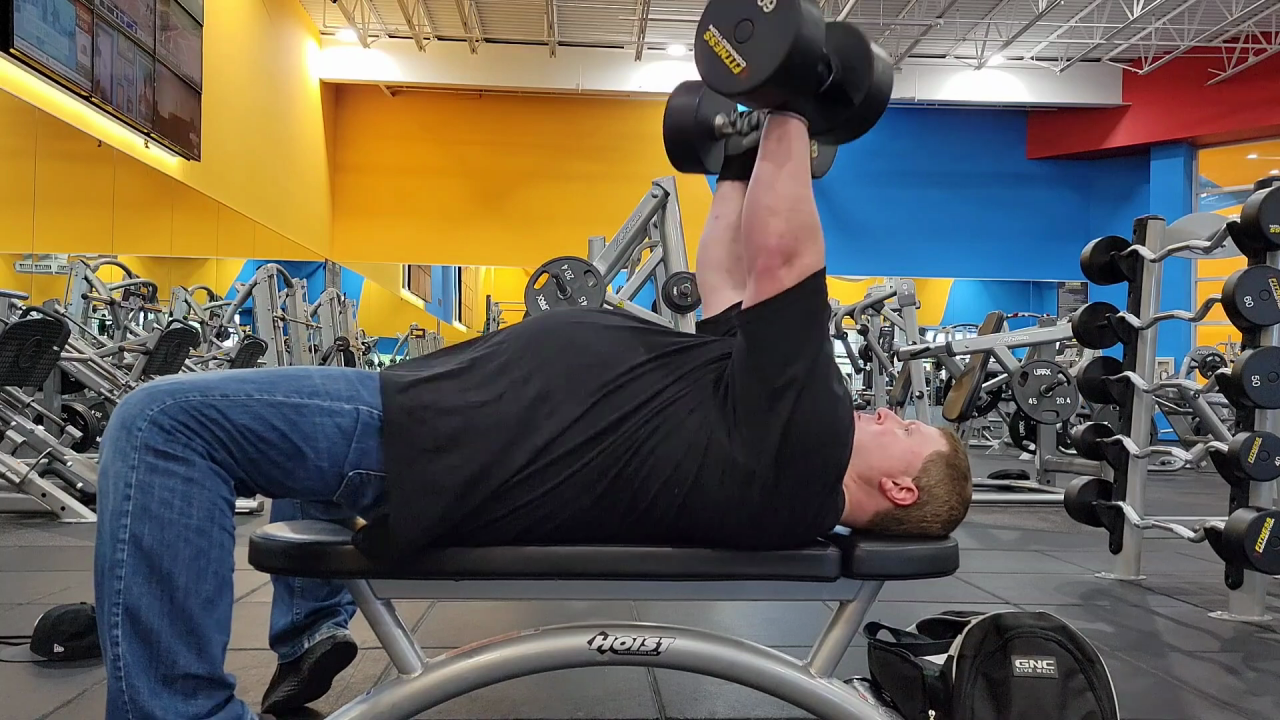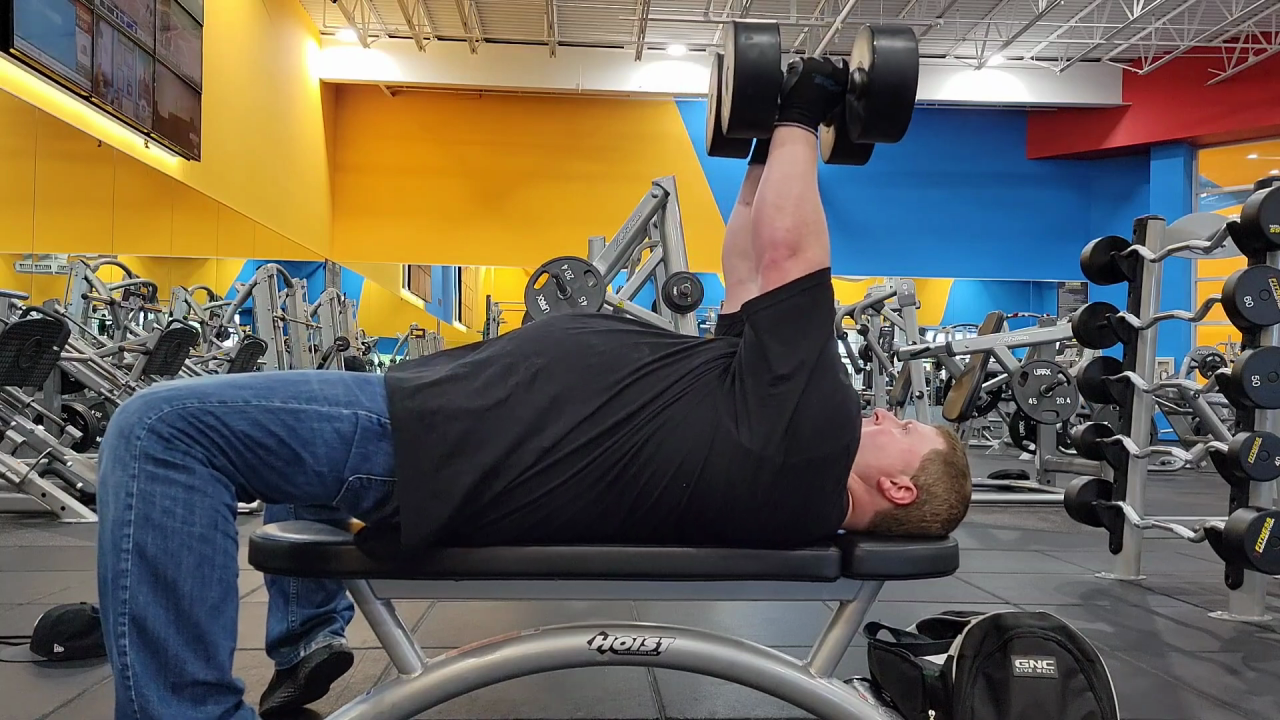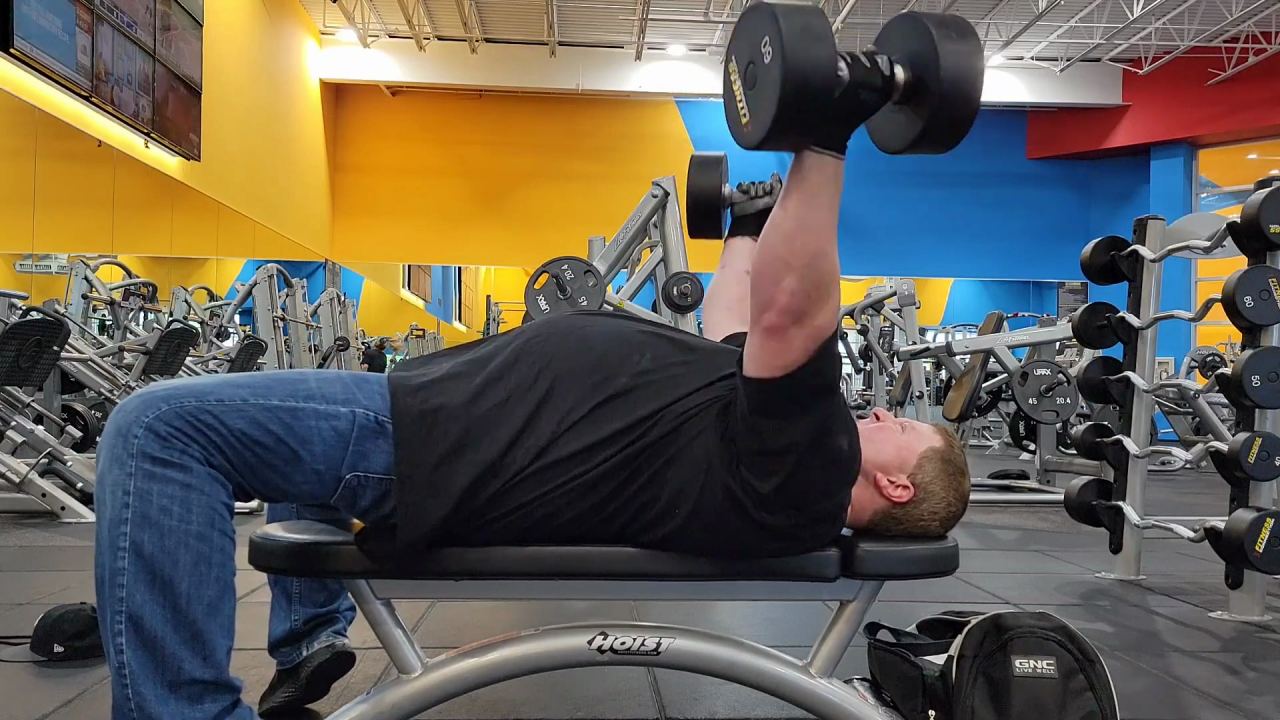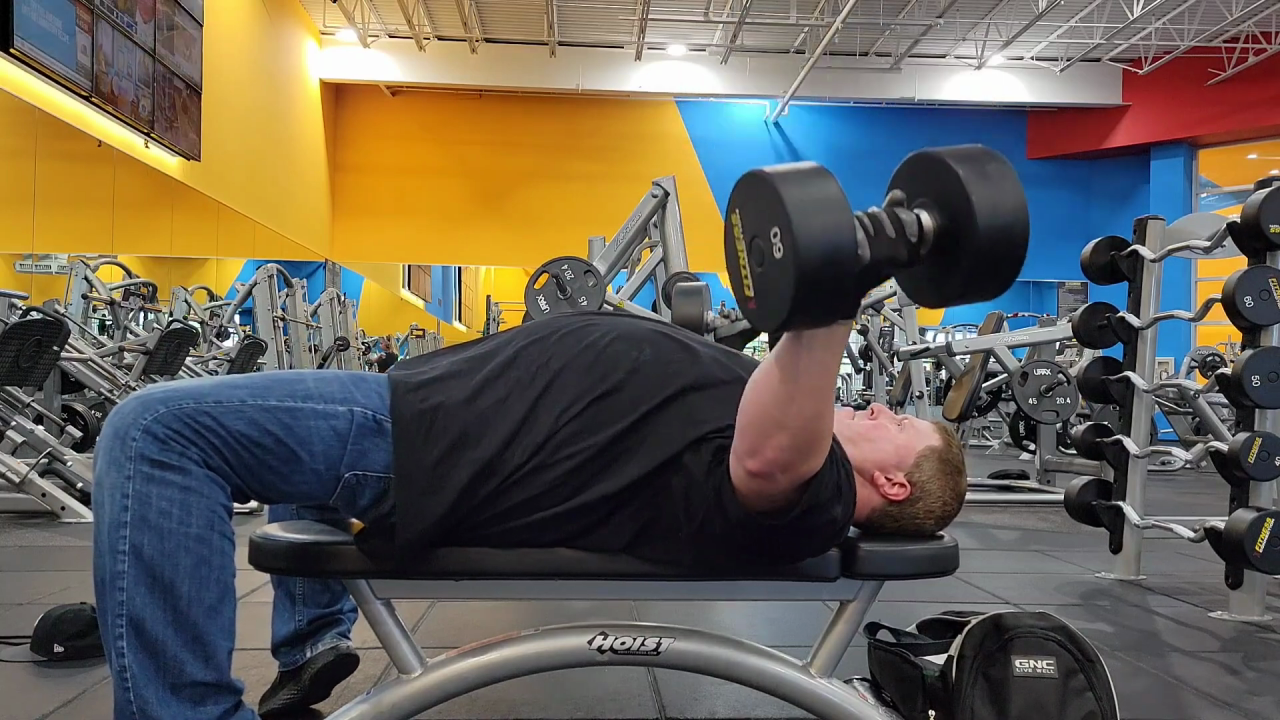
dt=1s
person 1, frame 1
left shoulder: (804, 448)
right shoulder: (781, 425)
left elbow: (778, 263)
right elbow: (727, 281)
left wrist: (792, 111)
right wrist: (738, 158)
left hip: (426, 450)
right hip: (456, 414)
left knee: (163, 422)
right ankle: (311, 638)
person 1, frame 2
left shoulder: (811, 442)
right shoulder: (776, 418)
left elbow: (789, 257)
right elbow: (754, 279)
left wrist: (799, 120)
right wrist: (767, 149)
left hip: (433, 450)
left knee: (162, 427)
right knee: (284, 404)
right ankle: (308, 644)
person 1, frame 3
left shoulder: (806, 480)
right shoulder: (782, 429)
left elbow: (790, 316)
right elbow: (730, 336)
left wrist: (824, 140)
right wrist: (747, 233)
left knee: (158, 426)
person 1, frame 4
left shoulder: (811, 487)
right shoulder: (788, 423)
left elbow: (763, 456)
right wrist: (735, 335)
left knee: (157, 430)
right knee: (291, 404)
right ankle: (312, 646)
